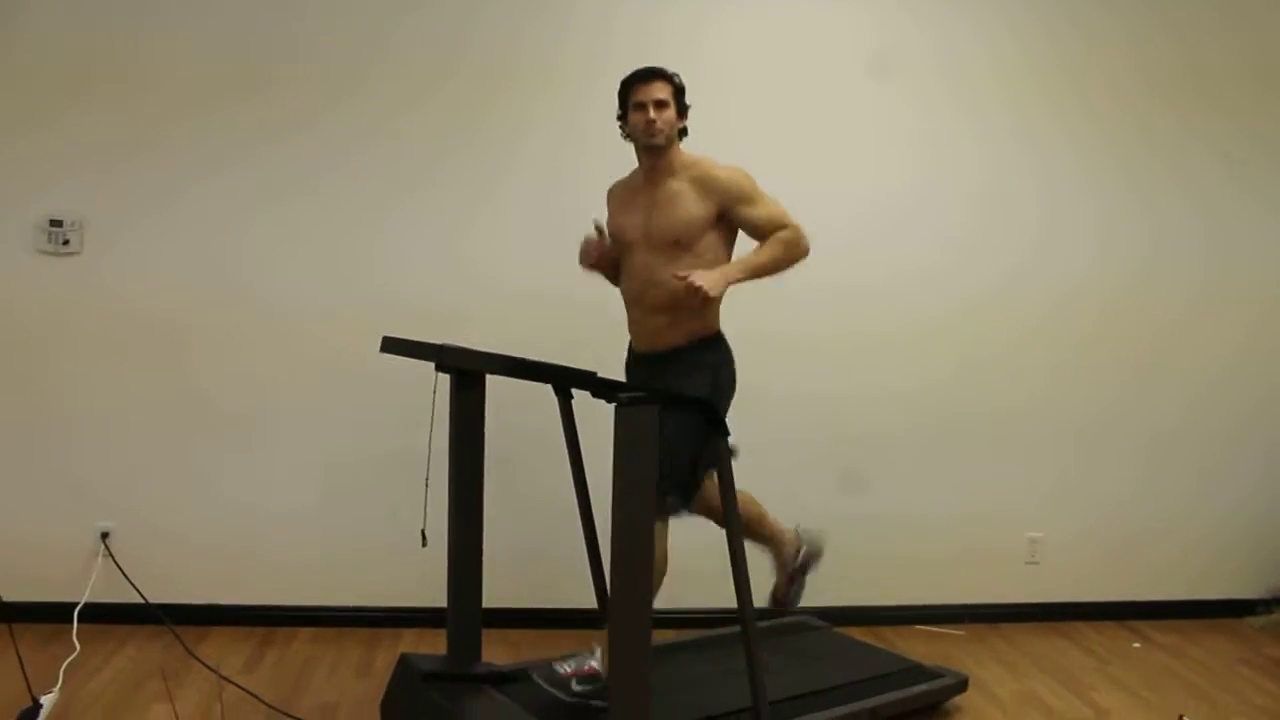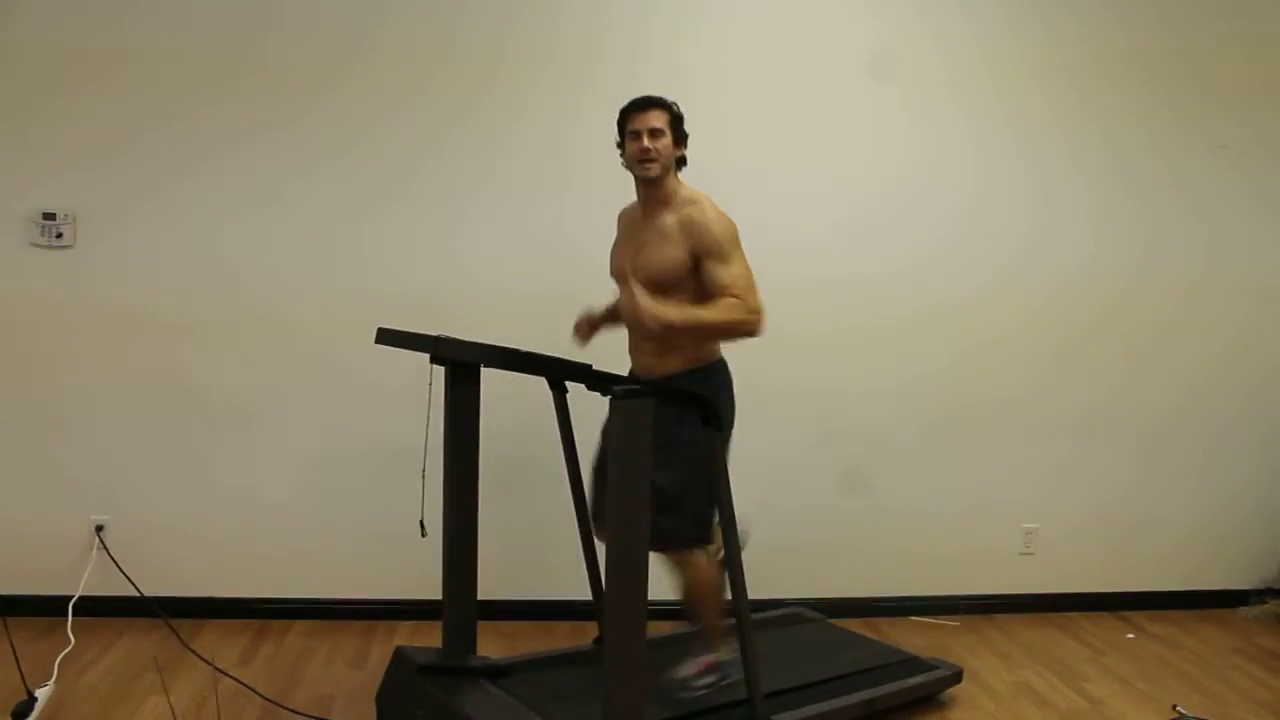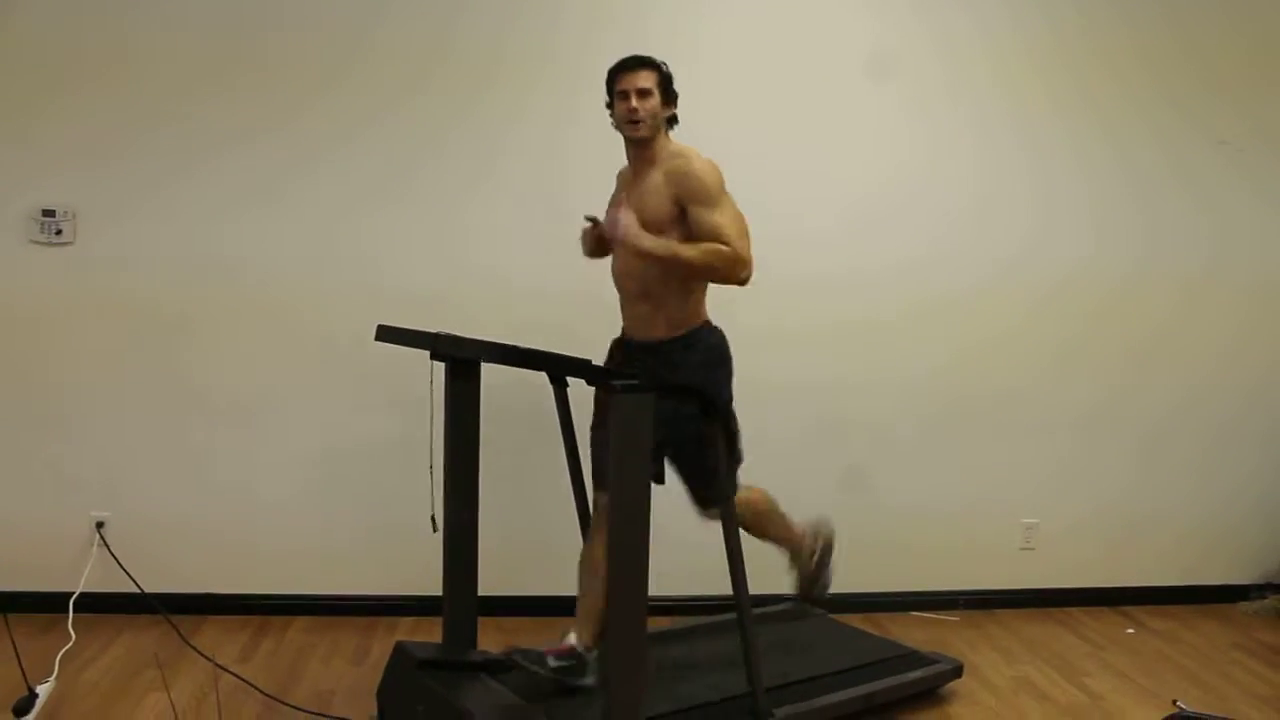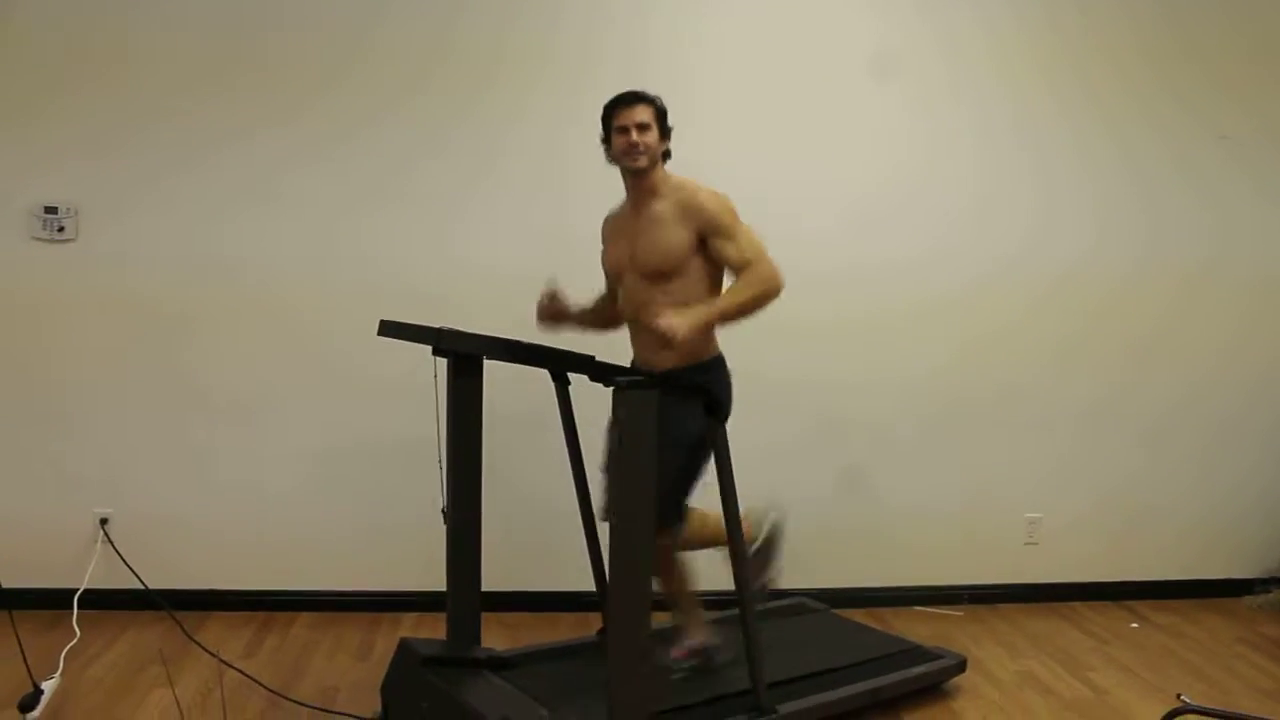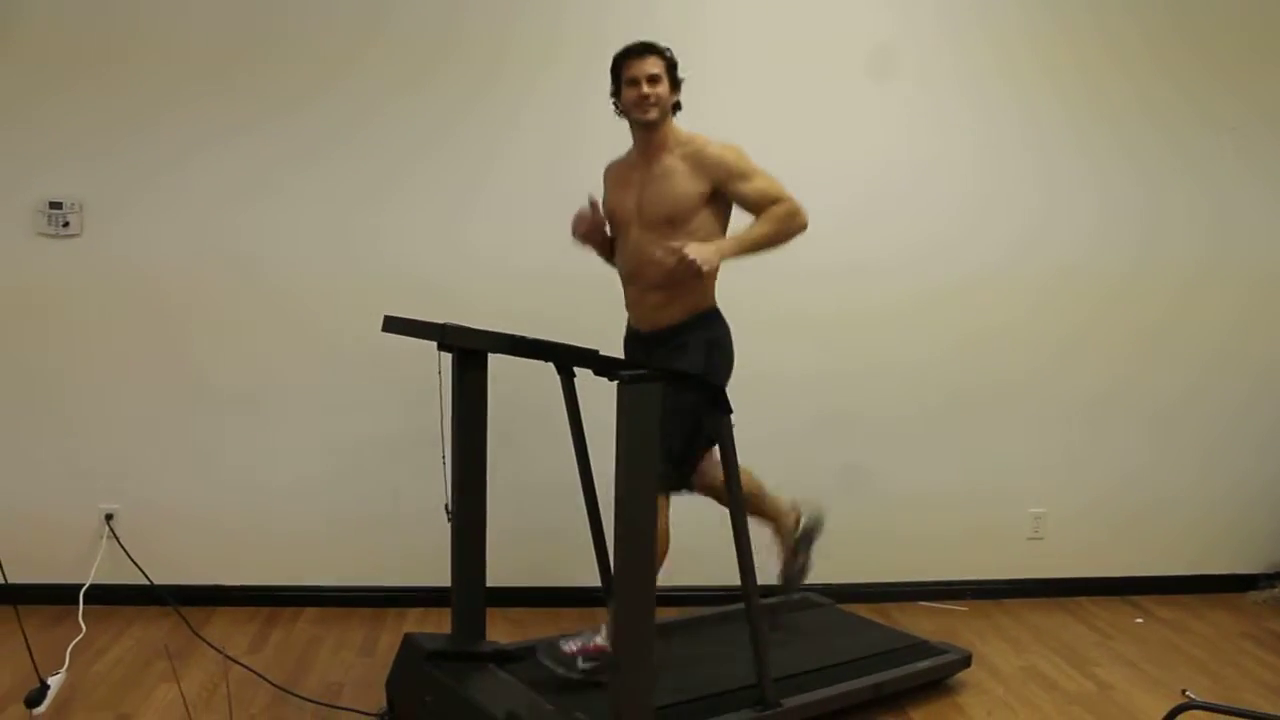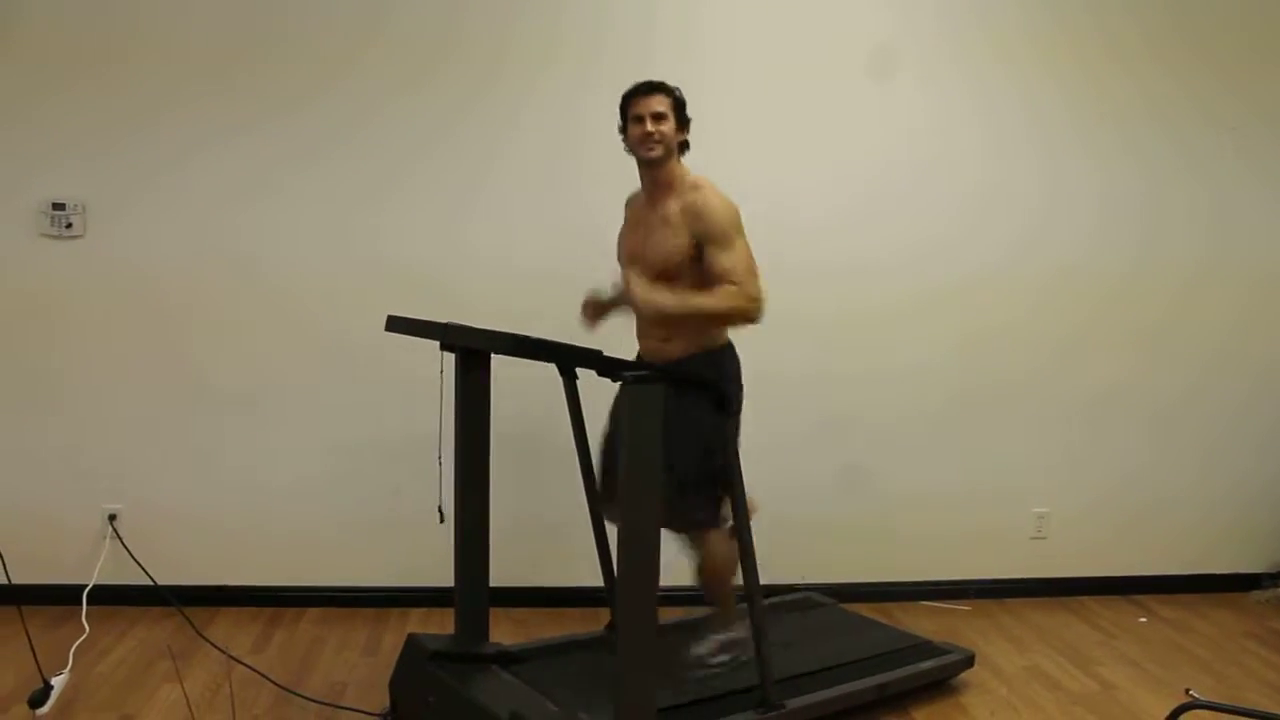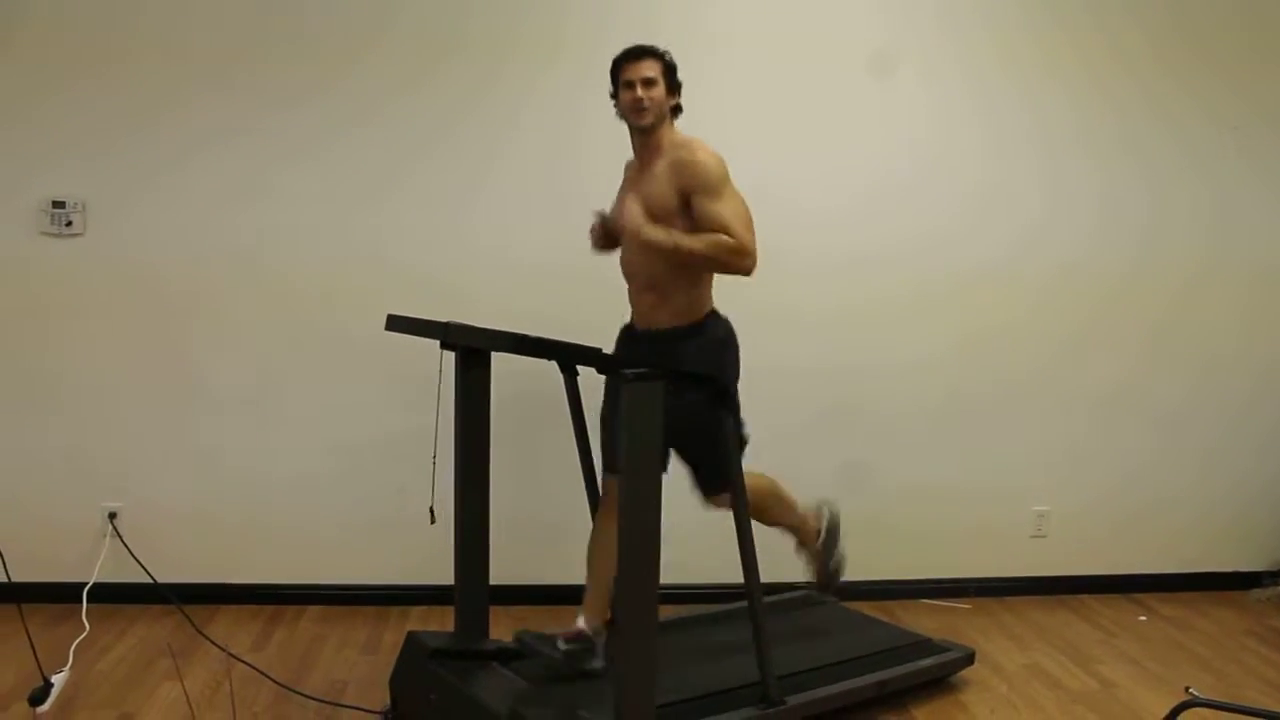
dt=0.2s
person 1, frame 1
left shoulder: (716, 181)
right shoulder: (618, 194)
left elbow: (793, 239)
left wrist: (724, 273)
right wrist: (598, 260)
left hip: (698, 366)
right hip: (643, 365)
right knee: (690, 489)
left ankle: (613, 657)
right ankle: (792, 550)
person 1, frame 2
left shoulder: (705, 221)
right shoulder: (628, 219)
left elbow: (748, 316)
left wrist: (662, 317)
right wrist: (607, 316)
left hip: (695, 391)
right hip: (639, 386)
left knee: (677, 538)
right knee: (608, 522)
left ankle: (718, 648)
right ankle: (712, 538)
person 1, frame 3
left shoulder: (694, 173)
right shoulder: (627, 178)
left elbow: (738, 264)
left wrist: (644, 242)
right wrist: (608, 242)
left hip: (689, 358)
right hip: (630, 355)
left knee: (717, 498)
right knee: (608, 503)
left ankle: (807, 546)
right ankle: (580, 647)
person 1, frame 4
left shoulder: (696, 203)
right shoulder: (614, 223)
left elbow: (767, 278)
left wrist: (697, 319)
right wrist: (568, 316)
left hip: (696, 384)
right knee: (651, 523)
left ankle: (752, 531)
right ankle: (700, 631)
person 1, frame 5
left shoulder: (709, 158)
right shoulder: (615, 173)
left elbow: (792, 214)
left wrist: (719, 247)
right wrist: (594, 238)
left hip: (695, 344)
right hip: (640, 344)
right knee: (692, 469)
left ankle: (617, 634)
right ankle: (794, 526)
person 1, frame 6
left shoulder: (708, 207)
right shoulder: (634, 206)
left elbow: (747, 304)
left wrist: (661, 303)
right wrist: (615, 300)
left hip: (704, 375)
right hip: (648, 371)
left knee: (696, 521)
right knee: (616, 501)
left ankle: (729, 627)
right ankle: (719, 522)
person 1, frame 7
left shoulder: (698, 162)
right shoulder: (632, 169)
left elbow: (741, 252)
left wrist: (649, 233)
right wrist: (617, 236)
left hip: (696, 347)
right hip: (638, 341)
left knee: (722, 487)
right knee: (615, 488)
left ankle: (815, 532)
right ankle: (590, 630)
